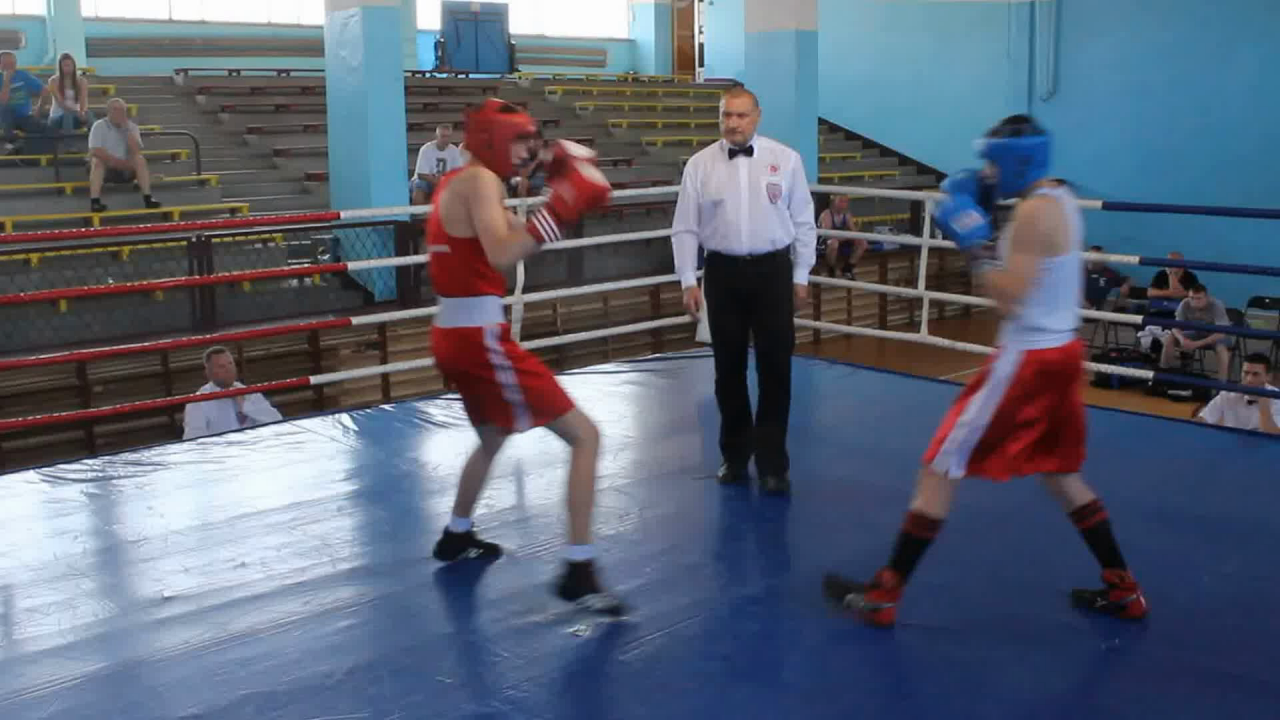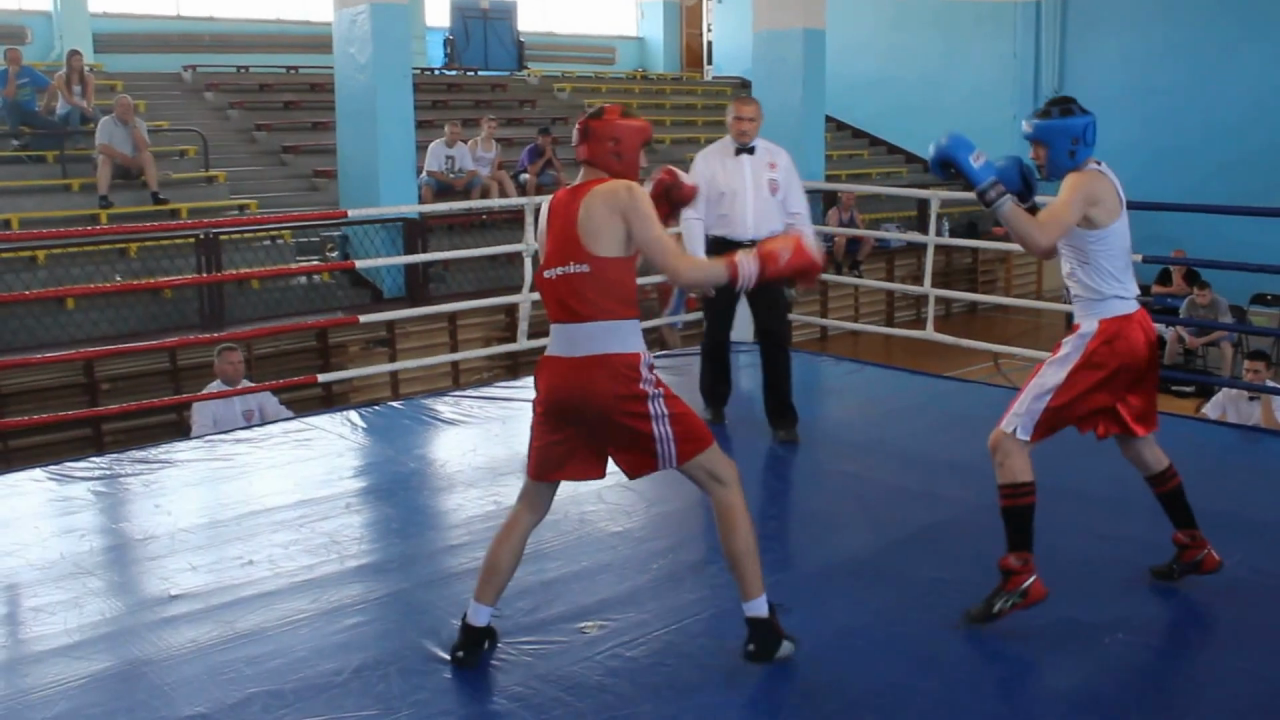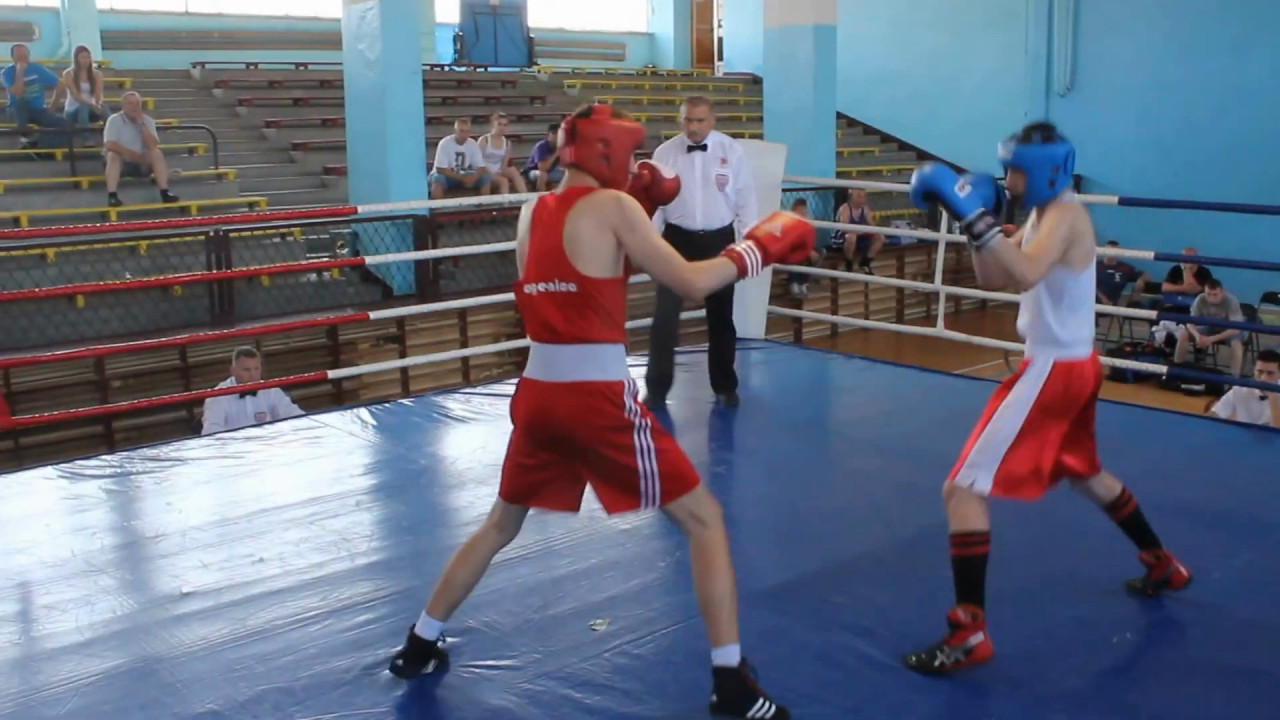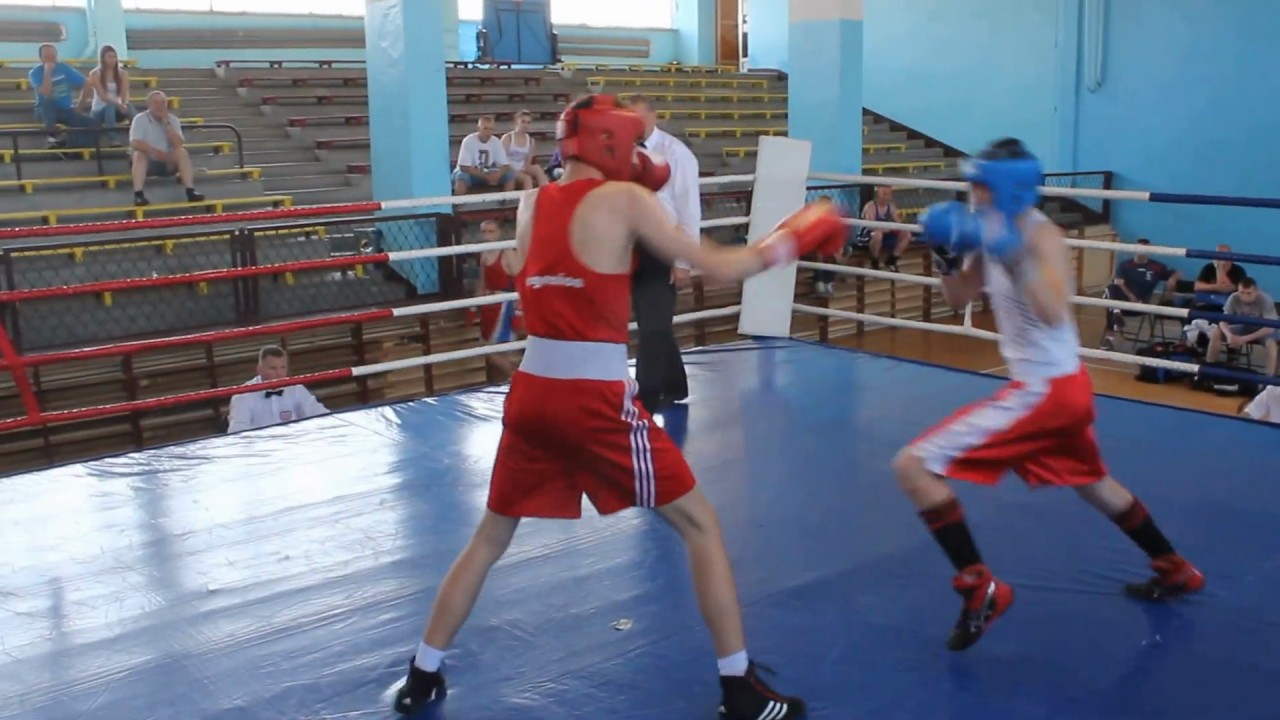
dt=1s
person 1, frame 1
left shoulder: (452, 185)
right shoulder: (477, 180)
left elbow: (506, 240)
right elbow: (501, 256)
left wrist: (556, 182)
right wrist: (561, 209)
left hip: (451, 337)
right hip: (479, 341)
left knee: (496, 436)
right knee: (585, 436)
left ankle: (456, 534)
right ankle: (579, 569)
person 1, frame 2
left shoulder: (551, 209)
right shoulder: (623, 194)
right elbow: (682, 272)
left wrist: (657, 210)
right wrist: (759, 263)
left hip: (560, 374)
right hip: (620, 375)
left knee: (530, 505)
right knee: (724, 482)
left ankle: (472, 634)
right ankle: (762, 625)
person 1, frame 3
left shoulder: (534, 213)
right shoulder: (614, 206)
right elbow: (691, 283)
right wrist: (759, 248)
left hip: (538, 394)
right hip: (603, 400)
left knee: (498, 528)
right knee: (705, 521)
left ankle: (419, 646)
person 1, frame 4
left shoulder: (531, 205)
right shoulder: (626, 201)
right elbow: (718, 268)
right wrist: (794, 237)
left hip: (530, 394)
right hip: (600, 402)
left knee: (490, 539)
right knee: (700, 527)
person 2, frame 1
left shoulder: (1036, 213)
right shoulder: (1058, 199)
left elbow: (1010, 295)
left wrist: (972, 238)
right wrist: (981, 216)
left hip: (1028, 361)
right hip: (1063, 353)
left knee: (940, 469)
right knee: (1061, 475)
left ankle: (883, 593)
right ankle: (1121, 588)
person 2, frame 2
left shoulder: (1082, 184)
right shoulder: (1098, 179)
left elbow: (1040, 240)
right elbow: (1051, 244)
left wrist: (986, 185)
right wrist: (1018, 199)
left hip: (1104, 334)
right hip: (1131, 327)
left knee: (1009, 440)
right knee: (1136, 440)
left ankle: (1021, 577)
right ankle: (1195, 547)
person 2, frame 3
left shoulder: (1064, 217)
right shoulder: (1043, 215)
left elbow: (1022, 276)
right elbow: (993, 274)
left wrist: (975, 218)
right wrist: (980, 217)
left hip: (1055, 369)
right hip: (1072, 366)
left knee: (962, 489)
right knee: (1085, 472)
left ankle: (968, 631)
right ankle: (1164, 564)
person 2, frame 4
left shoulder: (1037, 235)
right shoulder: (1015, 237)
left elbow: (1054, 314)
right elbow: (955, 299)
left wrist: (1005, 258)
right wrist: (955, 249)
left hip: (1046, 391)
right hip: (1065, 386)
left knee: (914, 466)
right knee: (1093, 482)
left ankle: (980, 584)
right ankle: (1173, 569)
person 3, frame 1
left shoulder: (786, 160)
right shoulder: (699, 164)
left elbow: (803, 222)
right elbow: (685, 228)
left wrist: (801, 276)
right wrist: (688, 279)
left hip: (772, 269)
right hip: (722, 271)
left knee: (775, 368)
right knee: (729, 368)
left ankle: (773, 461)
right ankle: (736, 454)
person 3, frame 2
left shoulder: (779, 158)
right shoulder: (708, 159)
left elbow: (797, 212)
right elbow: (693, 216)
right wrist: (699, 260)
right hip: (722, 253)
left knee: (775, 337)
right knee: (716, 336)
left ankle: (782, 419)
right ankle: (715, 403)
person 3, frame 3
left shoulder: (733, 152)
right shoulder: (666, 153)
left elbow: (746, 204)
left hip: (718, 240)
right hip: (677, 240)
left knee: (720, 317)
right knee: (665, 314)
left ankle: (725, 385)
right ankle: (656, 388)
person 3, frame 4
left shoulder: (675, 153)
left elbow: (689, 209)
left wrist: (683, 259)
right hip: (633, 244)
left knee: (654, 325)
right knee: (652, 324)
left ankle: (644, 403)
right ankle: (673, 387)
